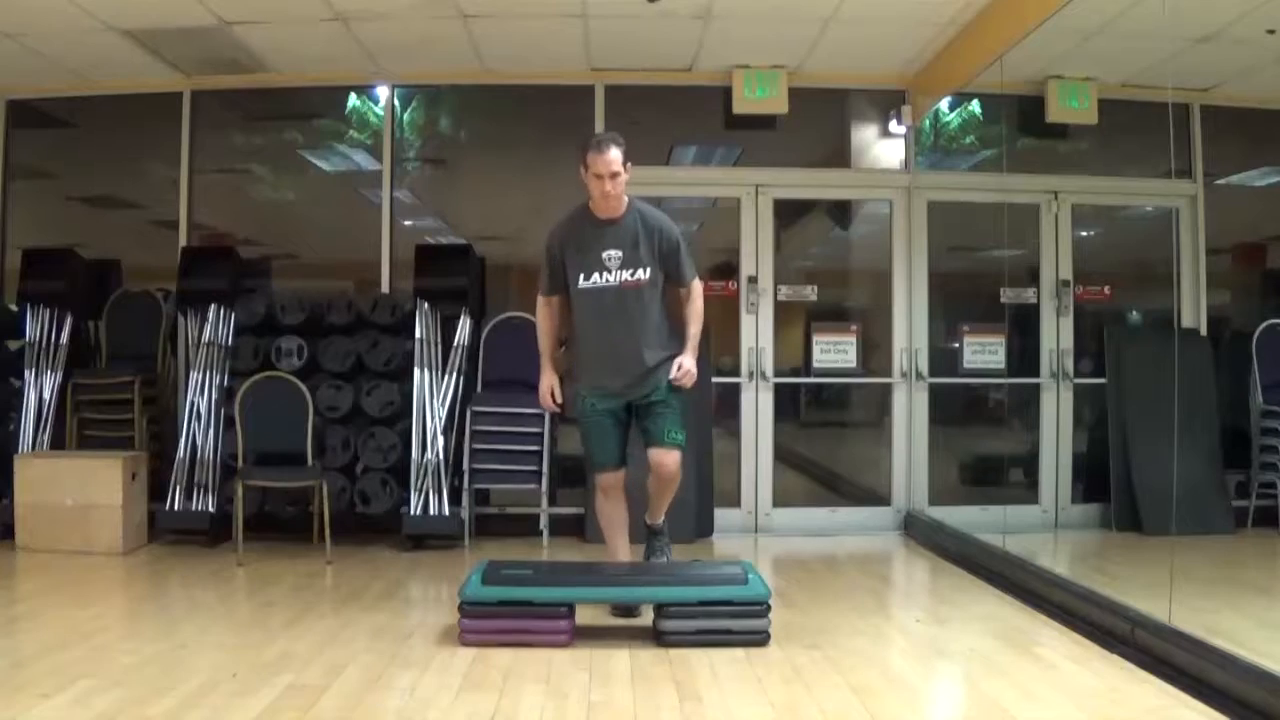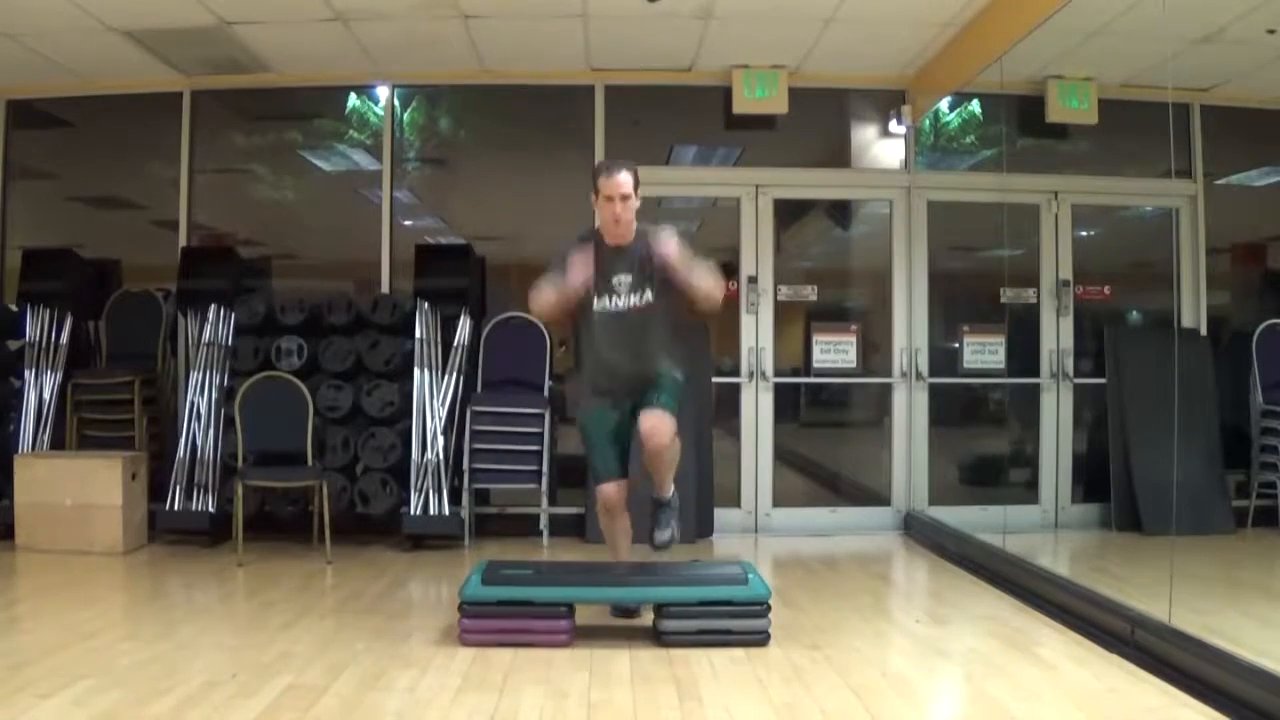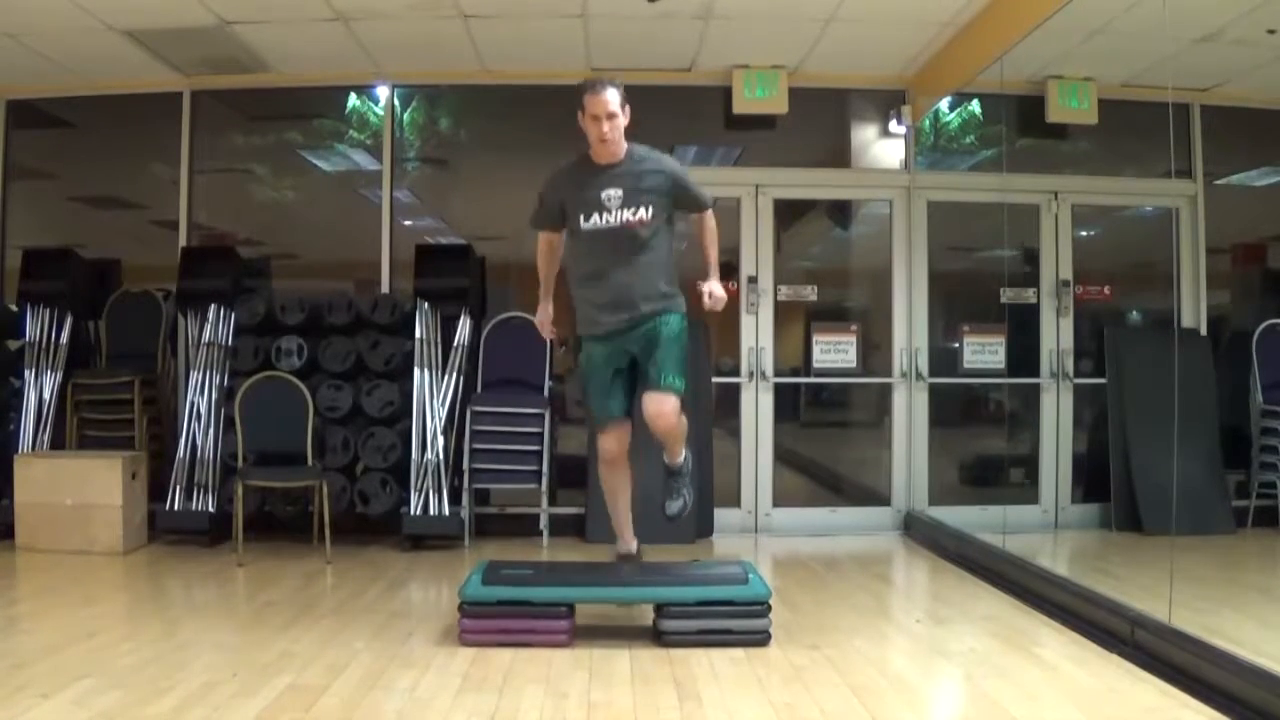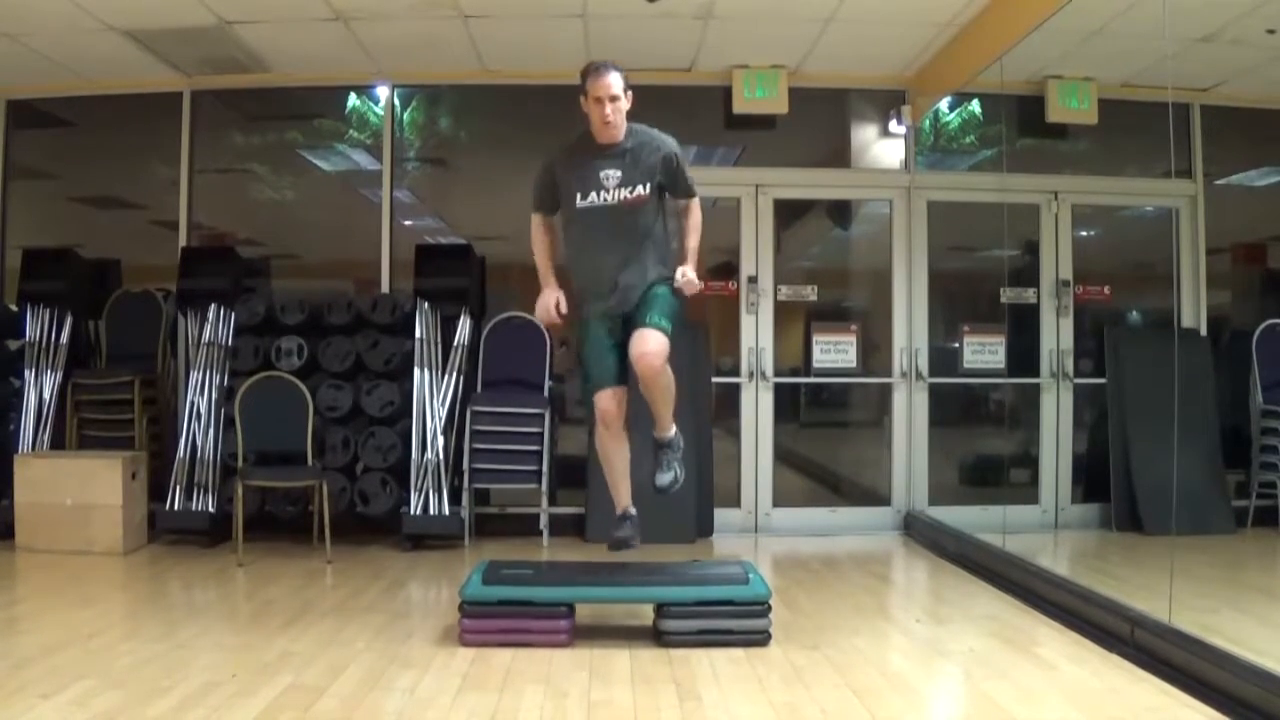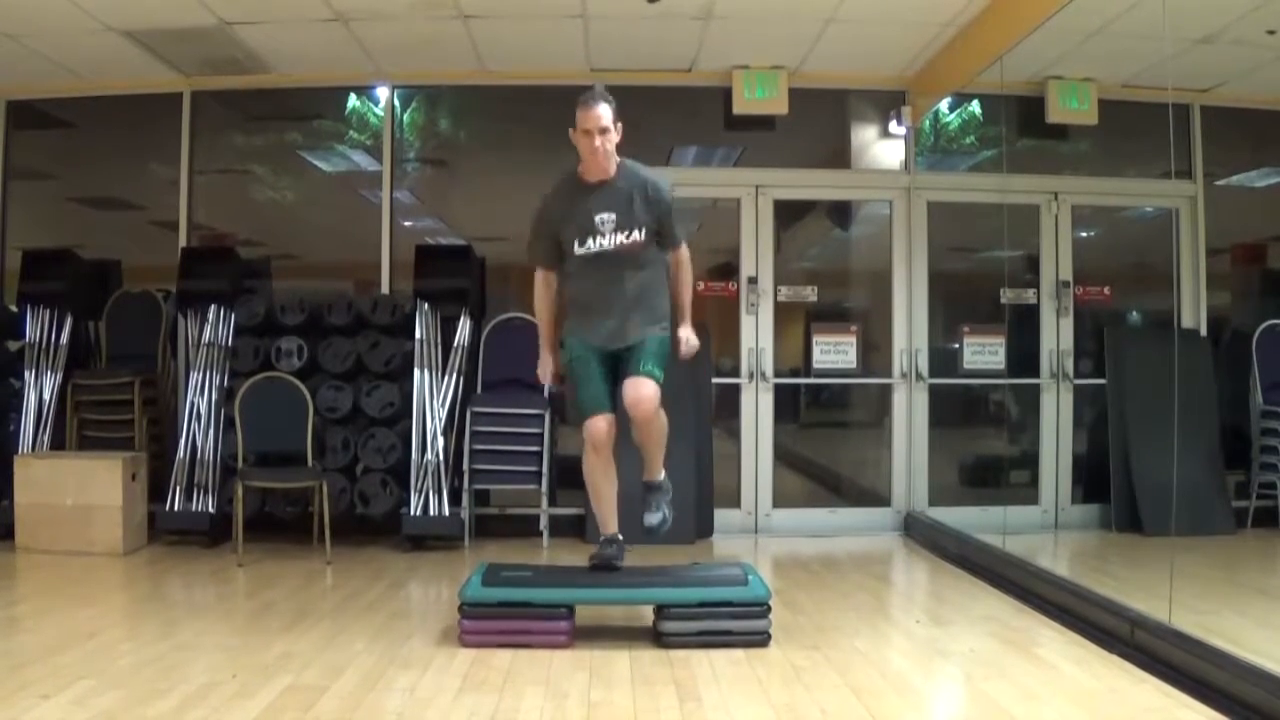
dt=1s
person 1, frame 1
left shoulder: (657, 226)
right shoulder: (565, 234)
left elbow: (691, 289)
right elbow: (549, 302)
left wrist: (690, 350)
right wrist: (547, 367)
left hip: (655, 372)
right hip: (595, 382)
left knee: (667, 463)
right knee: (608, 480)
left ankle: (656, 525)
person 1, frame 2
left shoulder: (662, 251)
right shoulder: (576, 255)
left elbow: (713, 296)
right elbow: (539, 307)
left wrist: (683, 263)
right wrist: (568, 286)
left hip: (657, 378)
right hip: (601, 393)
left knee: (657, 432)
right knee: (609, 494)
left ankle: (665, 496)
person 1, frame 3
left shoulder: (662, 170)
right shoulder: (565, 183)
left elbow: (704, 212)
right elbow: (549, 237)
left wrist: (712, 276)
right wrist: (545, 301)
left hip: (660, 316)
right hip: (599, 330)
left knee: (662, 414)
right knee: (611, 446)
left ankle: (677, 463)
right ankle: (627, 547)
person 1, frame 4
left shoulder: (660, 149)
right shoulder: (563, 162)
left elbow: (689, 205)
right elbow: (541, 221)
left wrist: (687, 262)
right wrist: (548, 284)
left hip: (652, 284)
right hip: (594, 300)
left knee: (648, 355)
right knee: (608, 410)
left ankle: (666, 437)
right ankle: (625, 513)
person 1, frame 5
left shoulder: (650, 188)
right shoulder: (557, 204)
left elbow: (677, 256)
right elbow: (545, 279)
left wrist: (685, 323)
right wrist: (546, 350)
left hip: (645, 326)
right hip: (586, 336)
left knee: (641, 401)
right knee: (597, 434)
left ankle: (655, 478)
right ankle: (609, 537)
